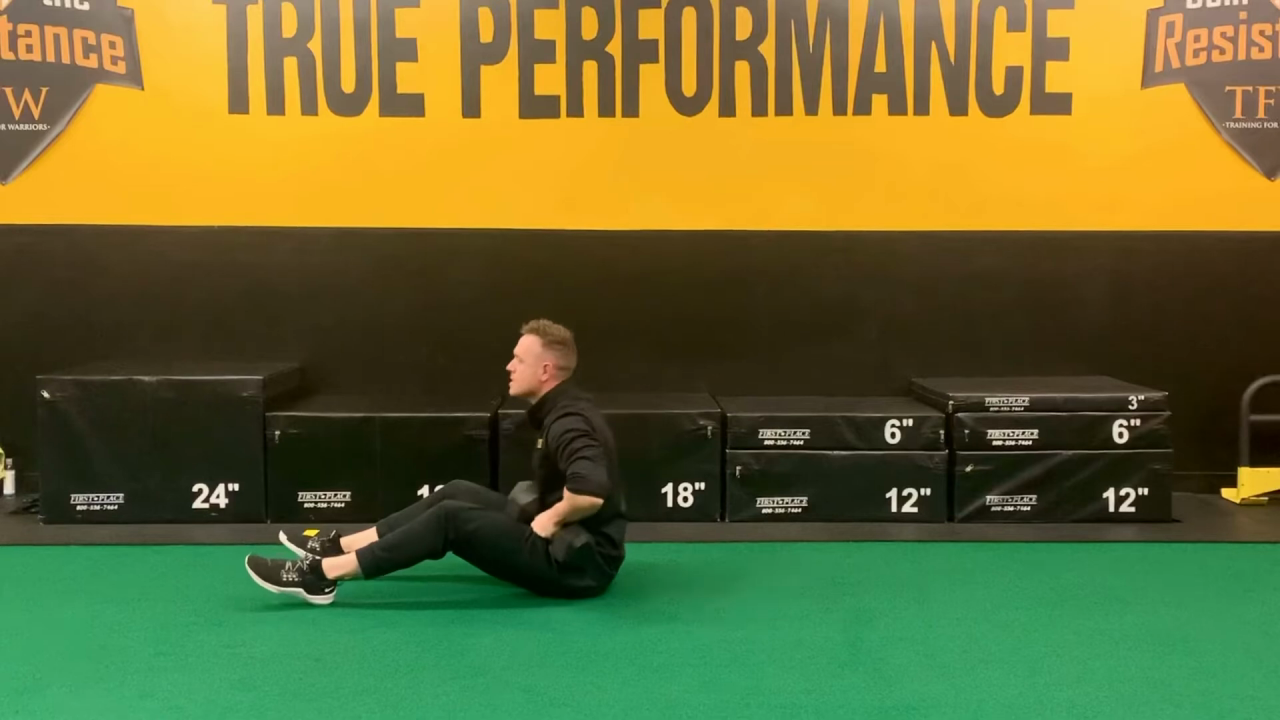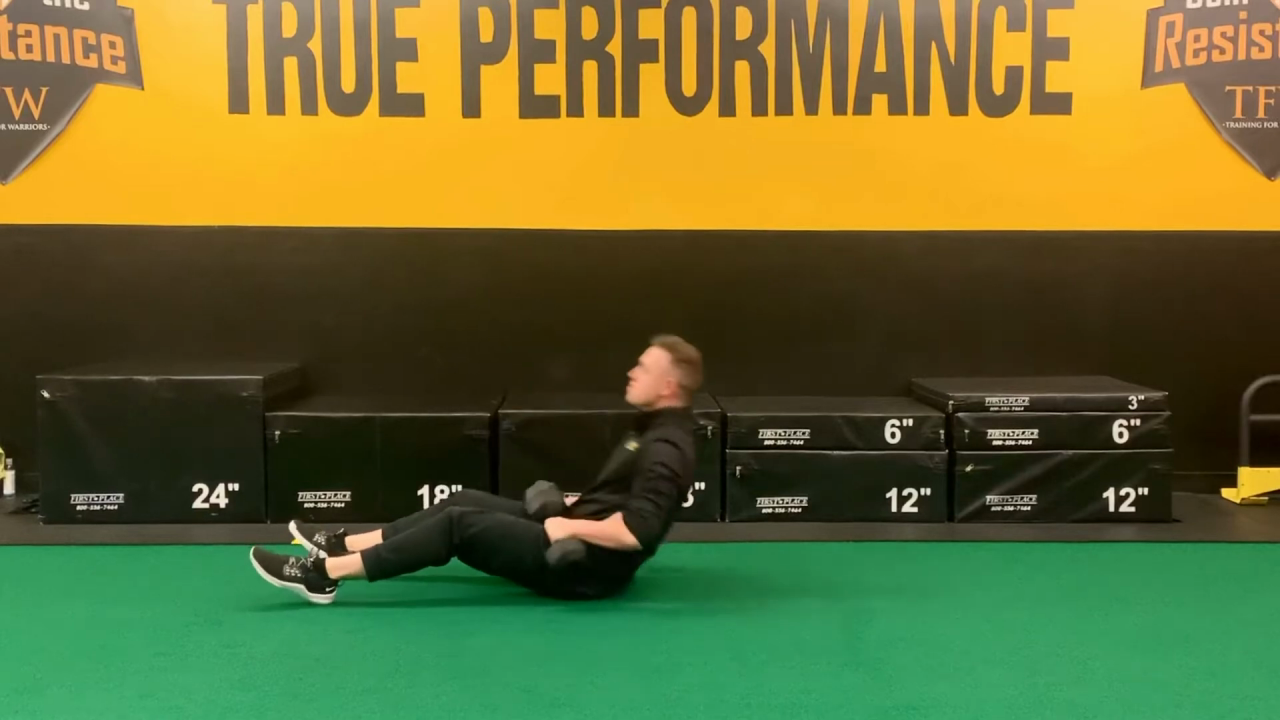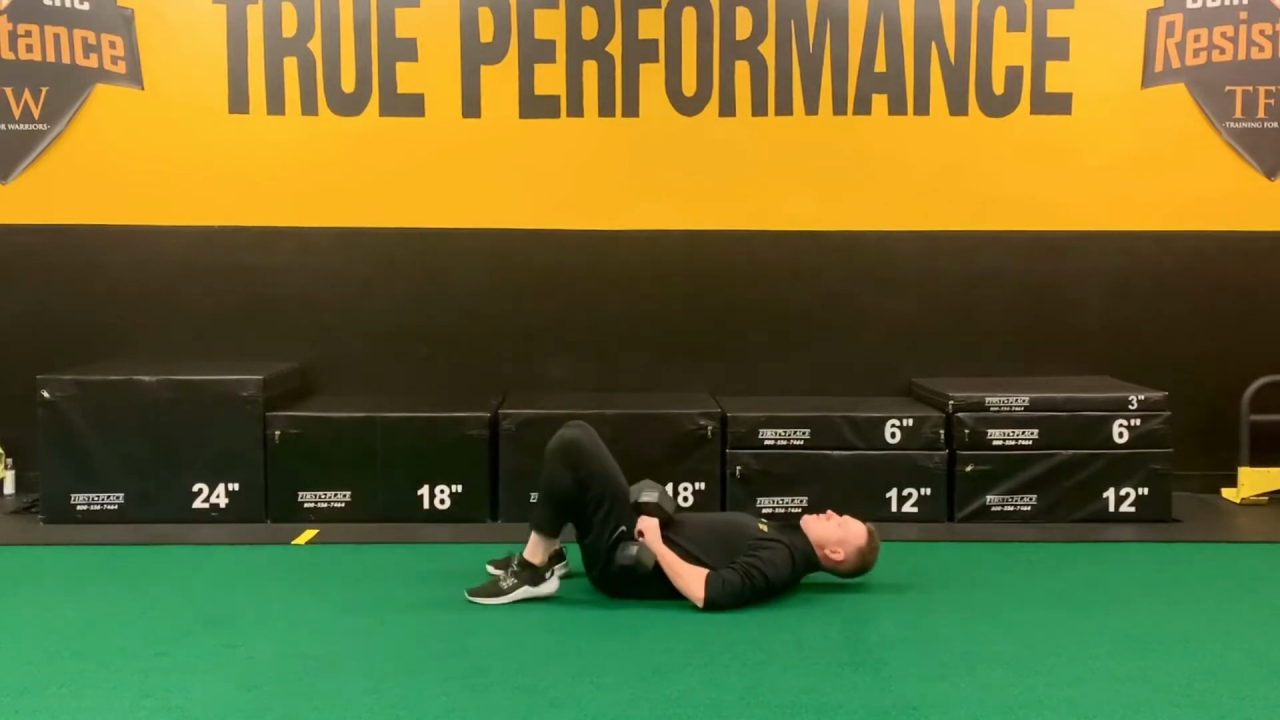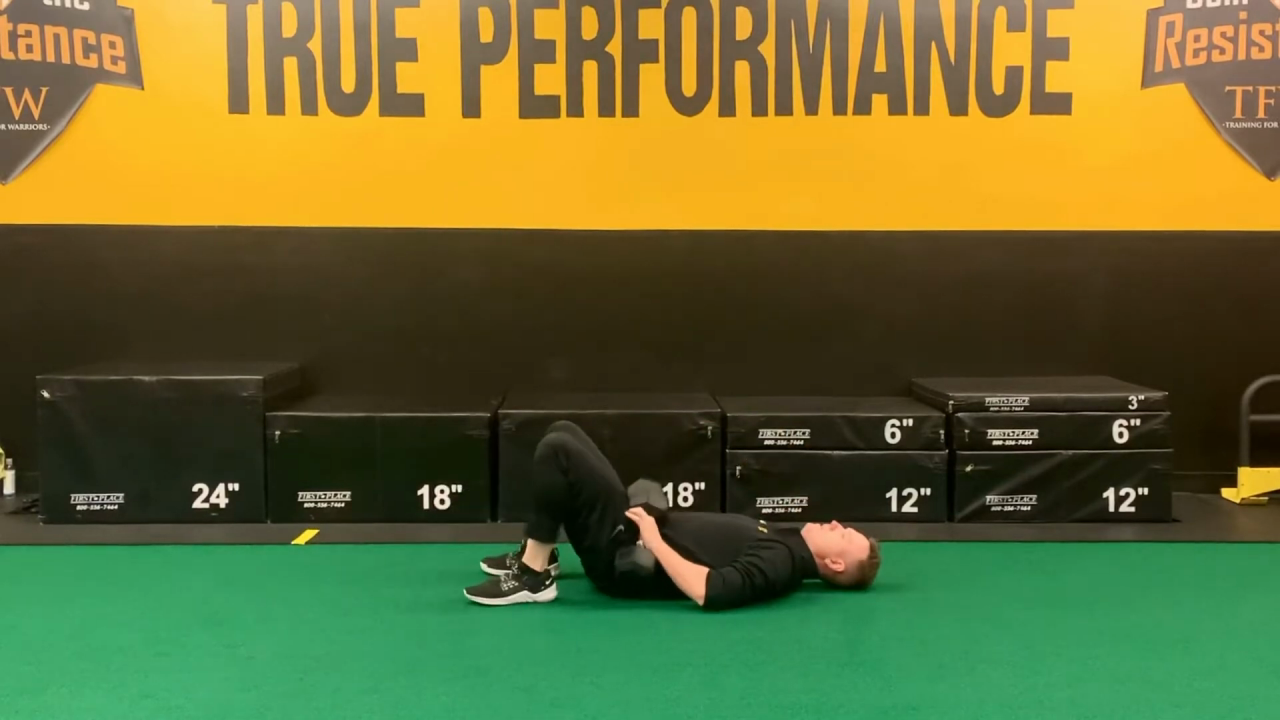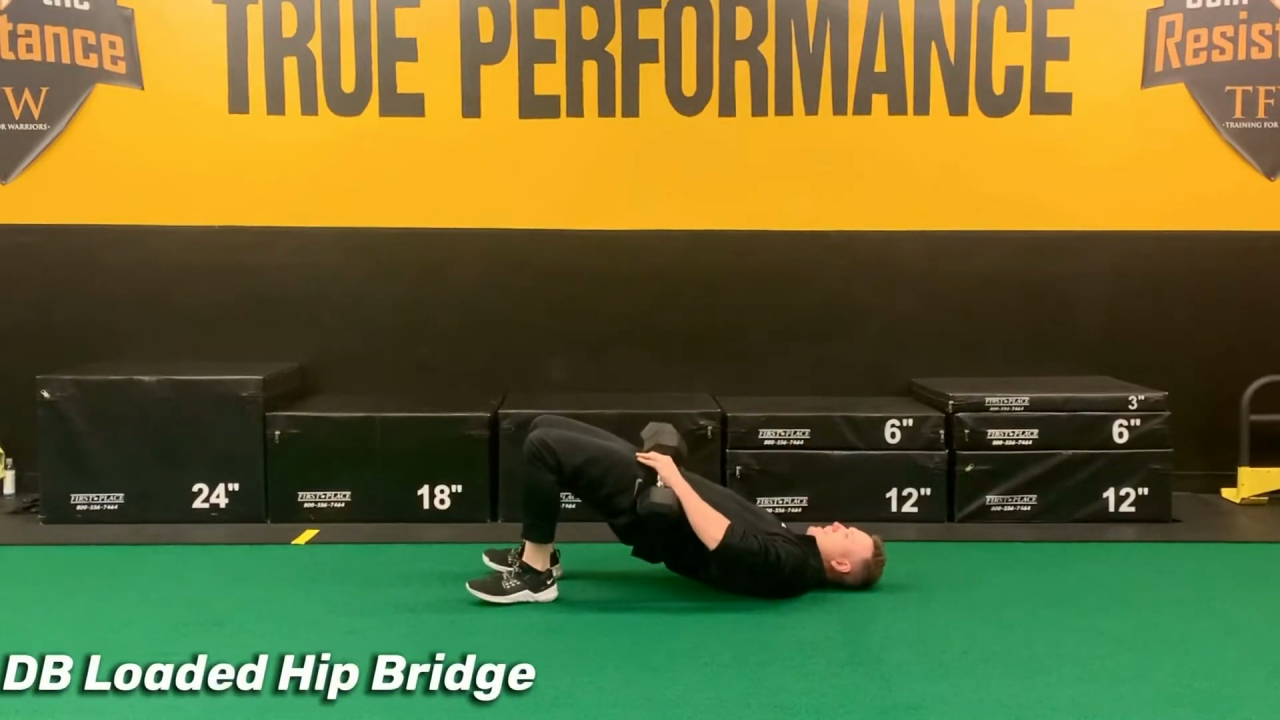
dt=0.7s
person 1, frame 1
left shoulder: (566, 423)
right shoulder: (564, 406)
left elbow: (591, 491)
left wrist: (554, 518)
right wrist: (542, 511)
left hip: (577, 565)
right hip: (570, 546)
left knee: (450, 520)
right knee: (457, 494)
left ankle: (321, 574)
right ankle: (338, 546)
person 1, frame 2
left shoulder: (666, 453)
right shoulder: (654, 431)
left elbow: (634, 533)
left wrist: (569, 526)
right wrist: (572, 509)
left hip: (583, 569)
right hip: (567, 535)
left knee: (457, 525)
right knee: (466, 502)
left ankle: (323, 575)
right ankle: (340, 544)
person 1, frame 3
left shoulder: (781, 562)
right shoulder: (785, 536)
left elbow: (708, 592)
left wrist: (657, 545)
right wrist: (657, 524)
right hip: (636, 533)
left knee: (569, 447)
right knee: (576, 434)
left ankle: (534, 569)
right ankle: (545, 555)
person 1, frame 4
left shoulder: (781, 567)
right shoulder: (784, 543)
left elbow: (709, 590)
left wrist: (653, 541)
right wrist: (648, 521)
left hip: (625, 550)
right hip: (640, 527)
left knee: (555, 450)
right knee: (562, 434)
left ankle: (531, 575)
right ankle: (537, 554)
person 1, frame 5
left shoulder: (790, 566)
right shoulder: (792, 545)
left elbow: (723, 541)
left wrist: (674, 480)
right wrist: (670, 475)
right hip: (658, 484)
left knee: (543, 446)
right knee: (545, 428)
left ankle: (534, 574)
right ankle: (538, 553)
